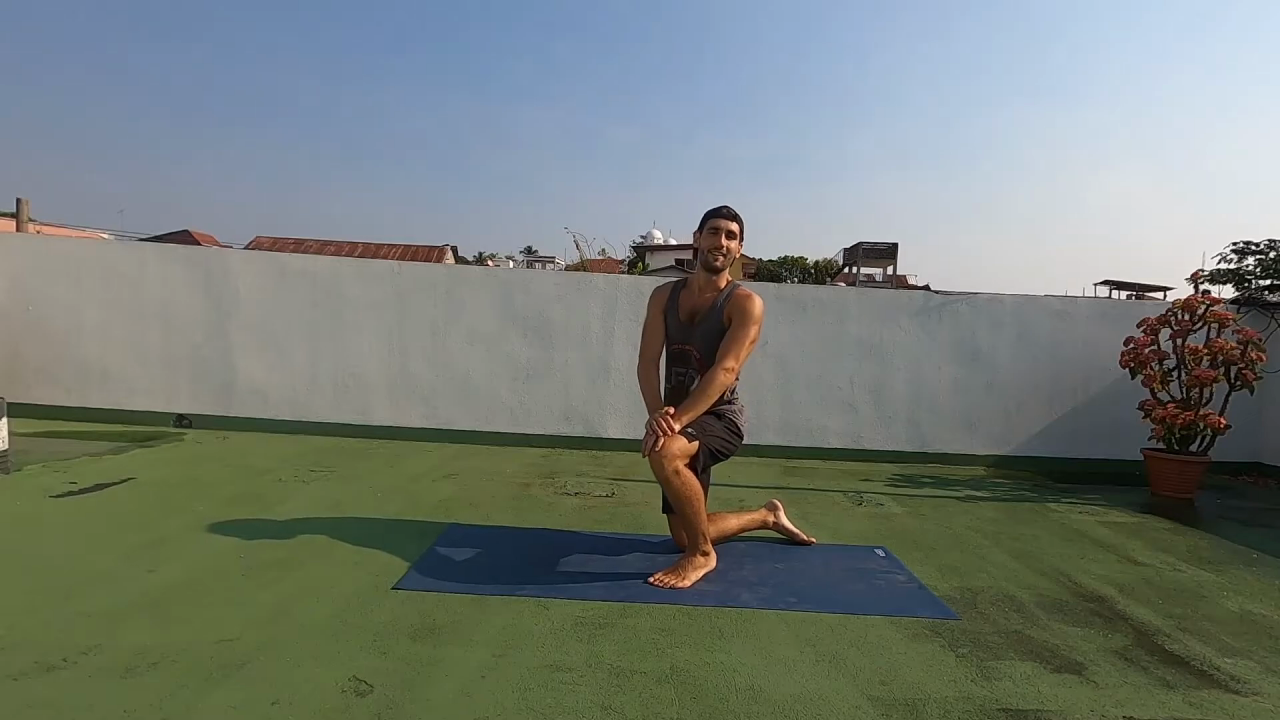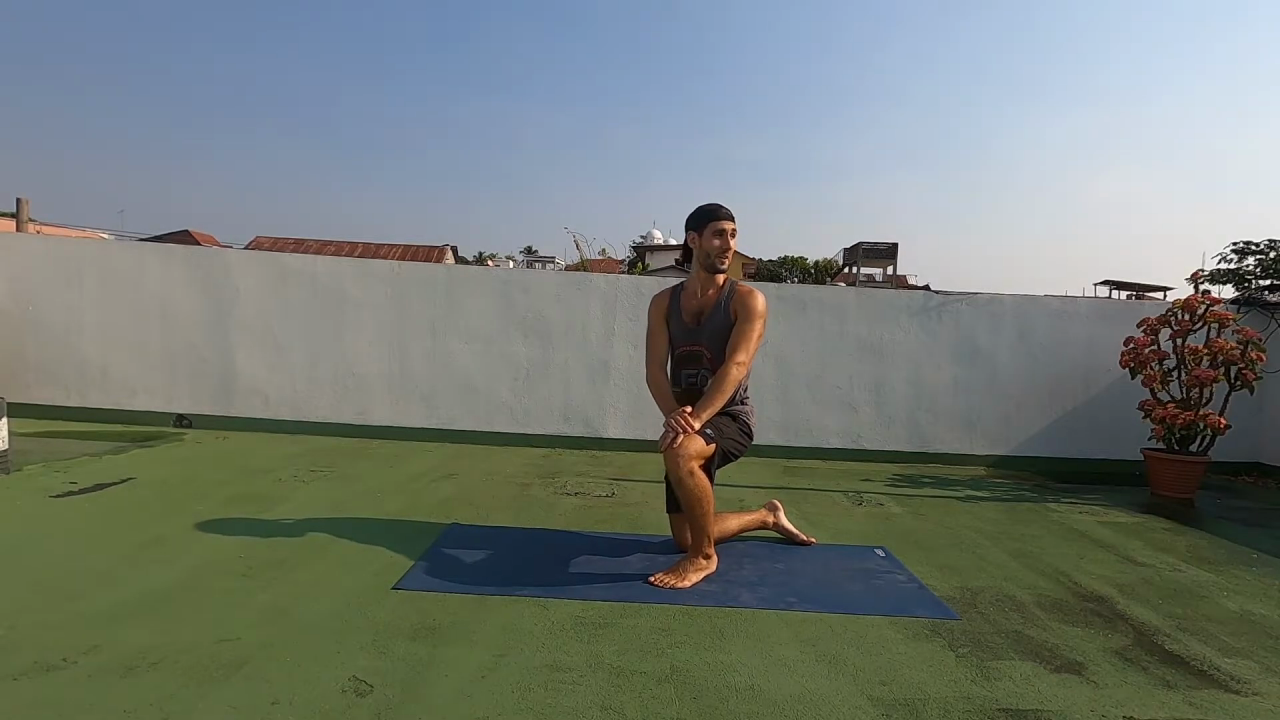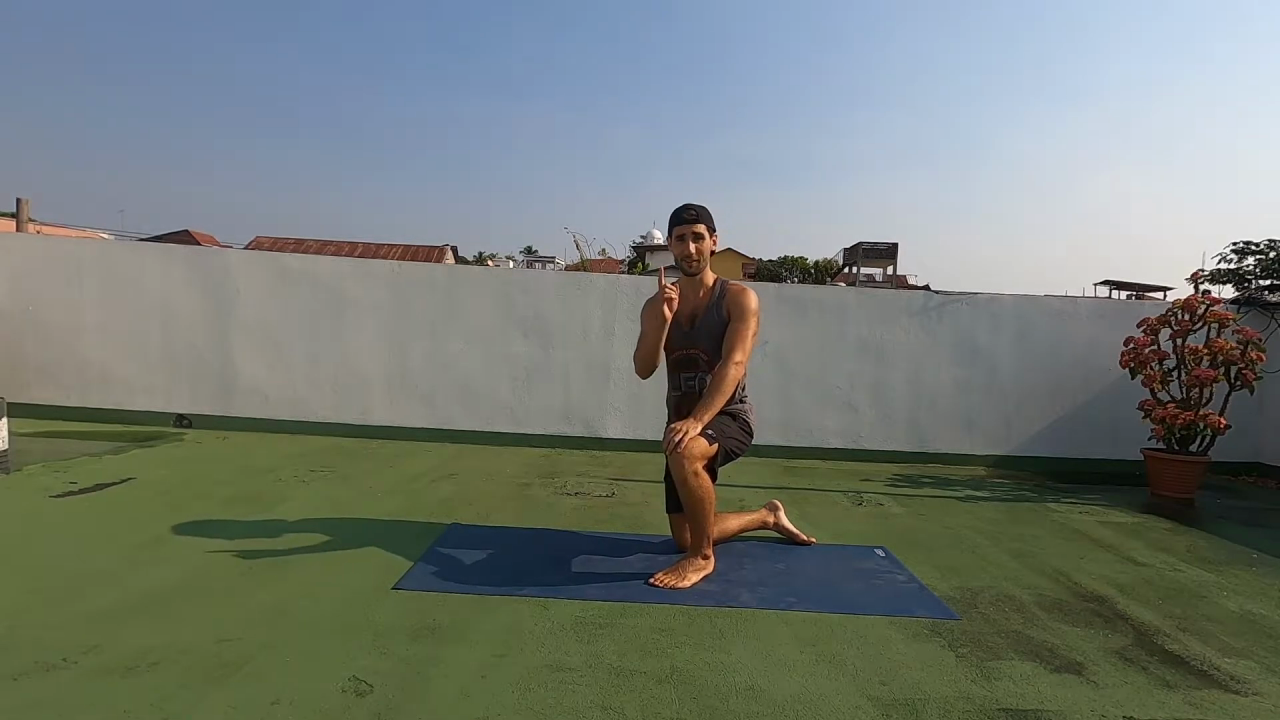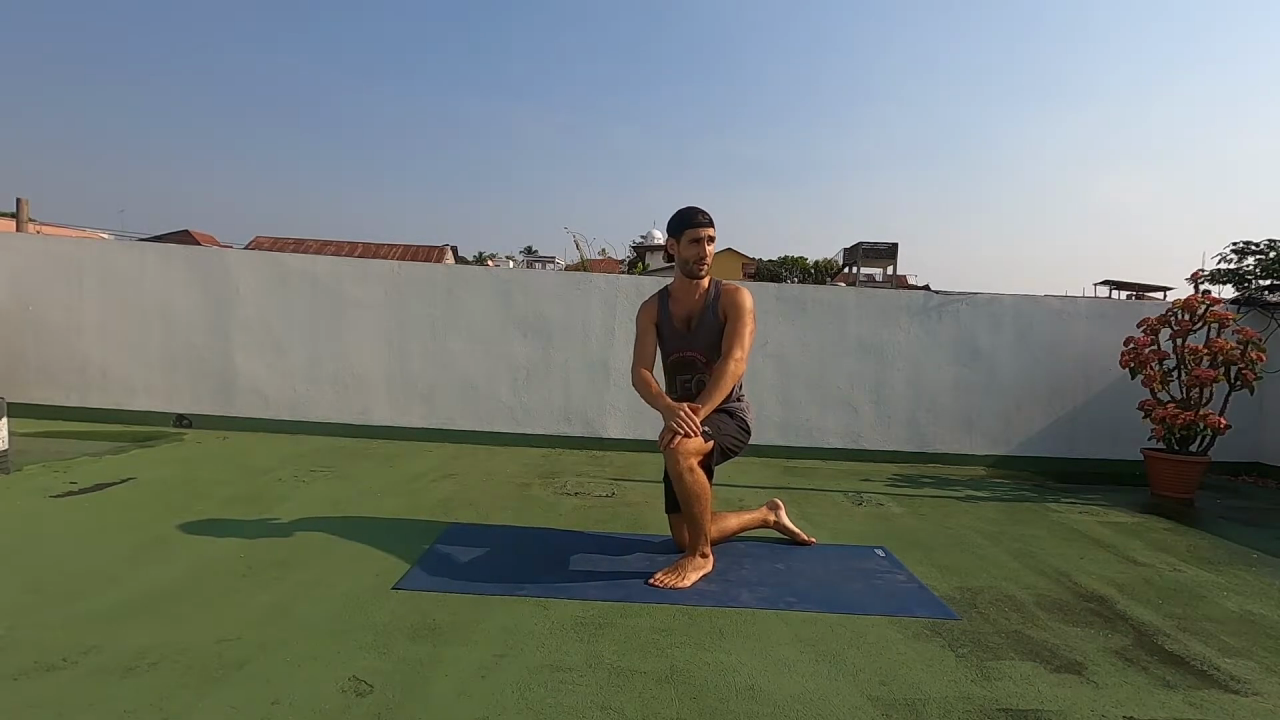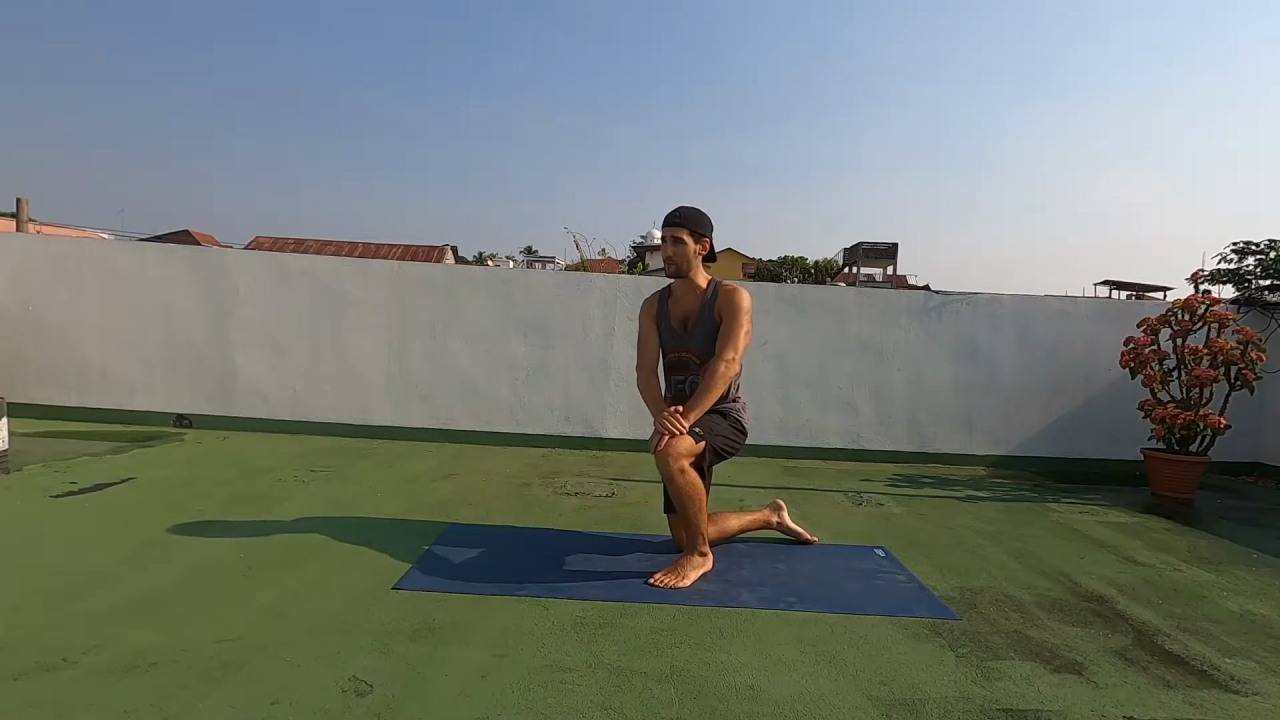
dt=1s
person 1, frame 1
left shoulder: (746, 303)
right shoulder: (664, 296)
left elbow: (724, 371)
right elbow: (647, 362)
left wrist: (676, 420)
right wrist: (657, 413)
left hip: (719, 418)
right hip: (681, 421)
left knee: (664, 452)
right knee: (684, 535)
left ankle: (702, 555)
right ankle: (768, 516)
person 1, frame 2
left shoulder: (748, 299)
right shoulder: (664, 302)
left elbow: (735, 367)
right elbow: (655, 370)
left wrist: (696, 419)
right wrist: (673, 415)
left hip: (729, 418)
right hip: (686, 423)
left knee: (681, 453)
right knee: (684, 536)
left ankle: (704, 557)
right ankle: (767, 516)
person 1, frame 3
left shoulder: (740, 298)
right shoulder: (655, 306)
left elbow: (734, 366)
right elbow: (643, 369)
left wrist: (696, 421)
right wrist: (664, 316)
left hip: (729, 418)
right hip: (683, 423)
left knee: (684, 455)
right knee: (685, 538)
left ankle: (702, 558)
right ankle: (768, 517)
person 1, frame 4
left shoulder: (734, 298)
right shoulder: (652, 309)
left elbow: (734, 363)
right elbow: (640, 372)
left wrist: (696, 415)
right wrist: (670, 409)
left hip: (728, 416)
right hip: (684, 419)
left knee: (680, 450)
right knee: (684, 536)
left ankle: (701, 557)
right ankle: (768, 515)
person 1, frame 5
left shoulder: (733, 298)
right shoulder: (653, 306)
left elbow: (727, 365)
right elbow: (645, 371)
left wrist: (685, 418)
right wrist: (662, 414)
left hip: (724, 417)
right hip: (683, 421)
left knee: (670, 450)
right knee: (684, 536)
left ankle: (699, 555)
right ankle: (770, 516)
